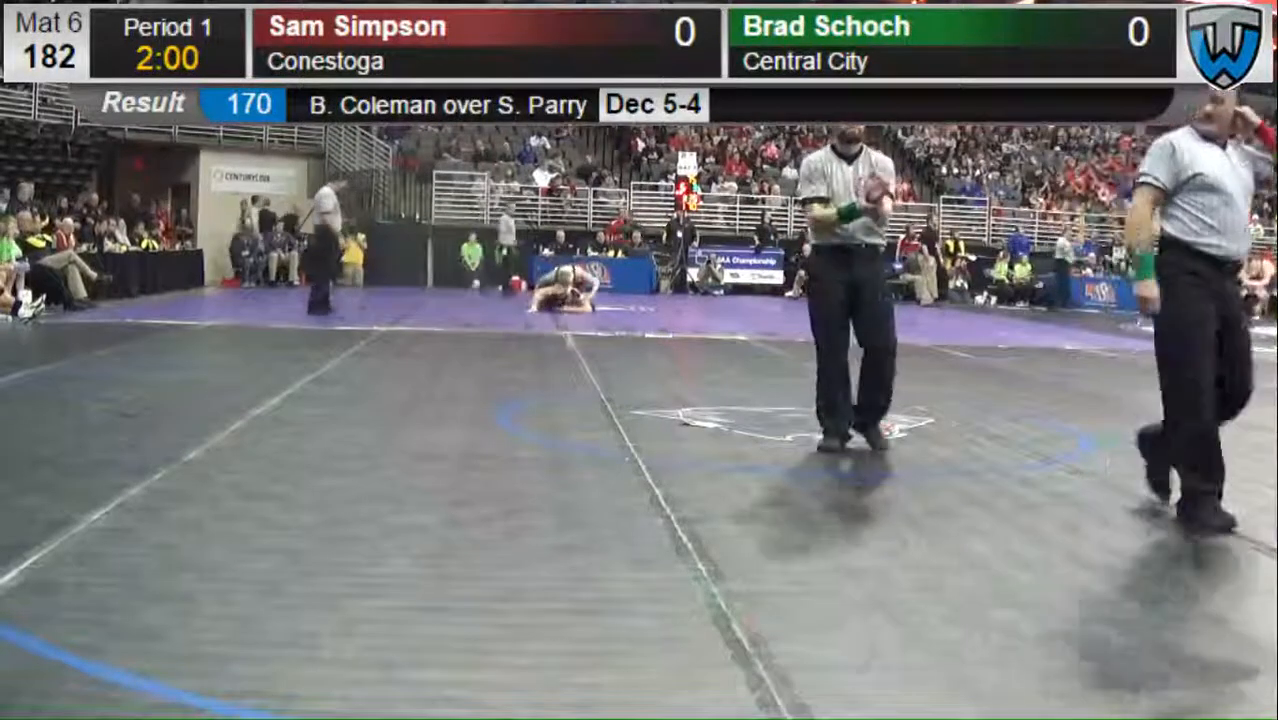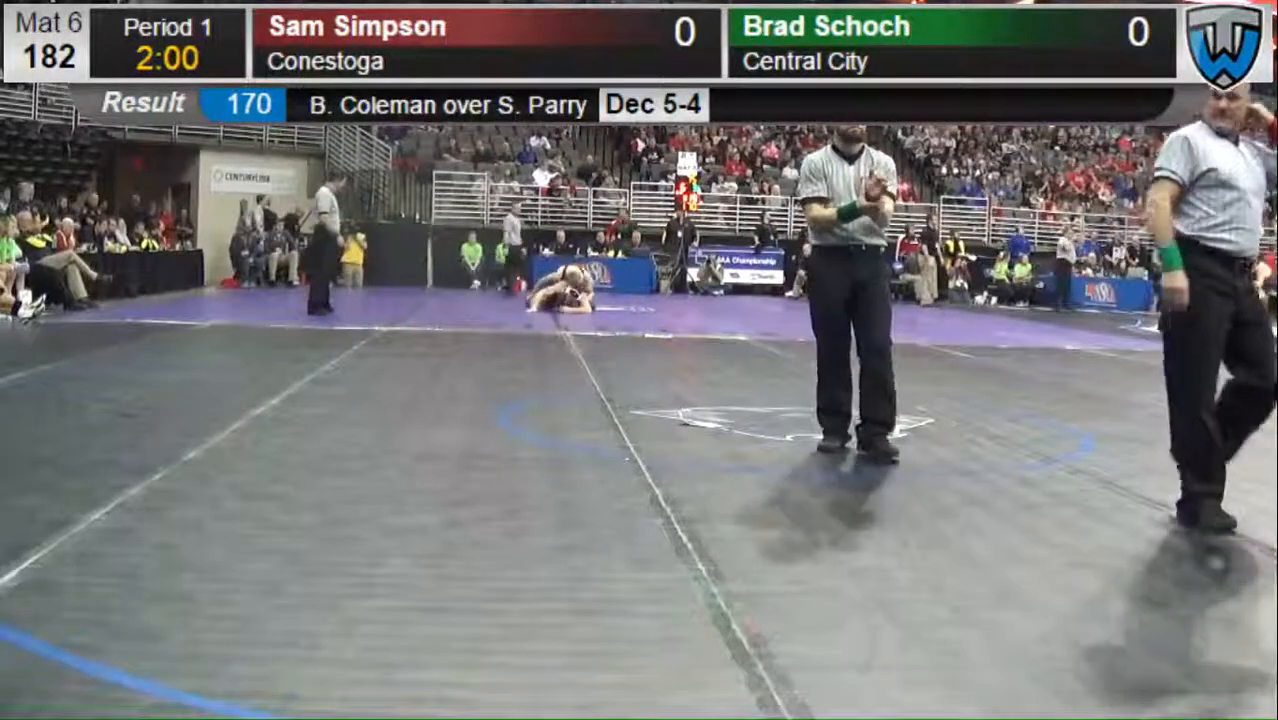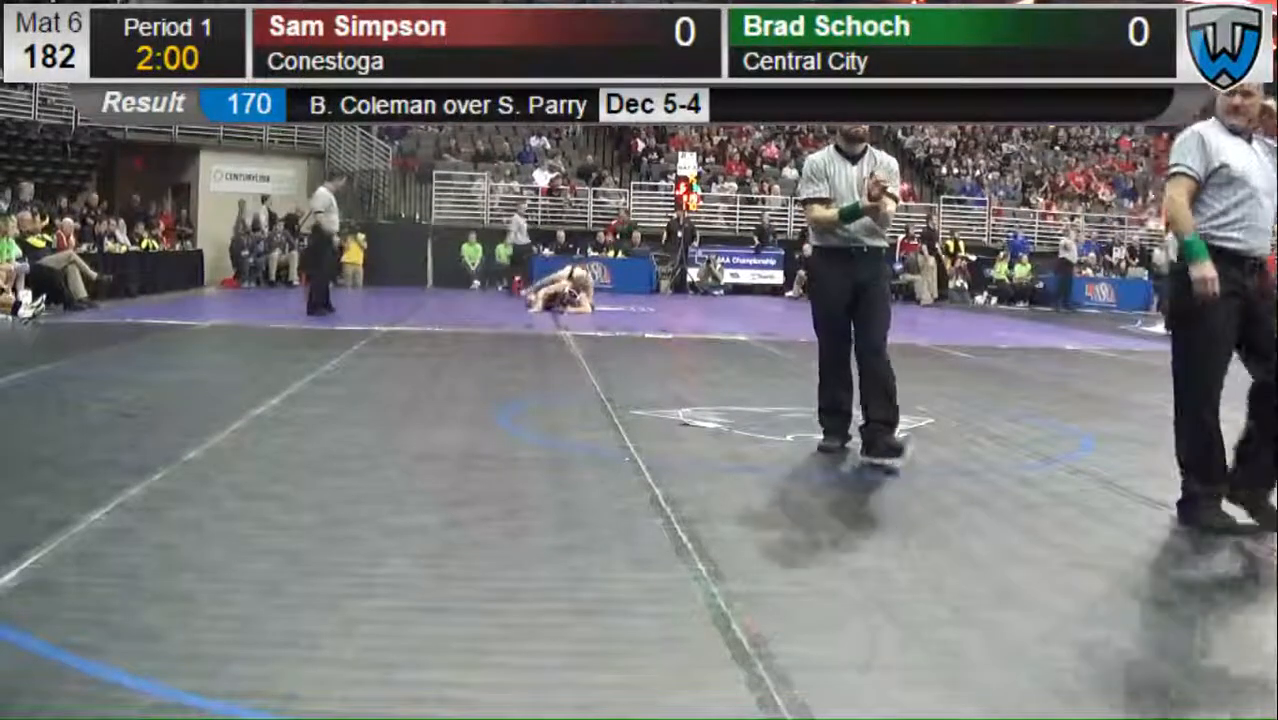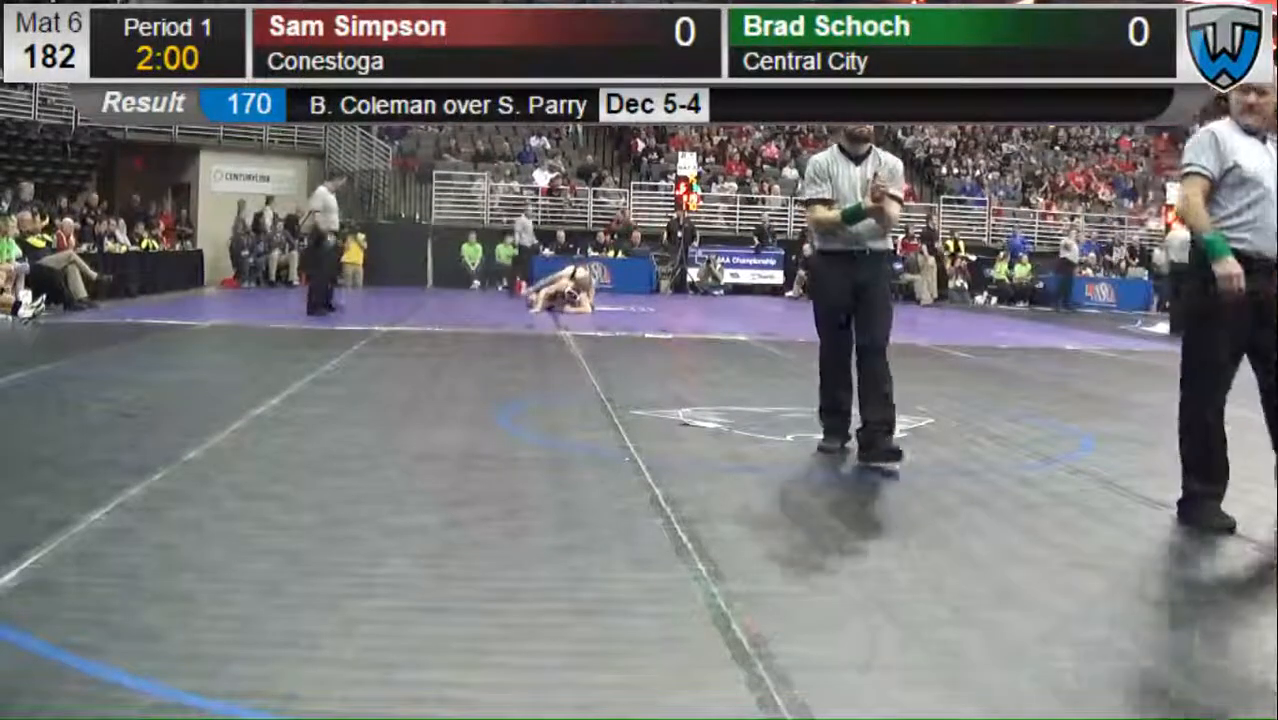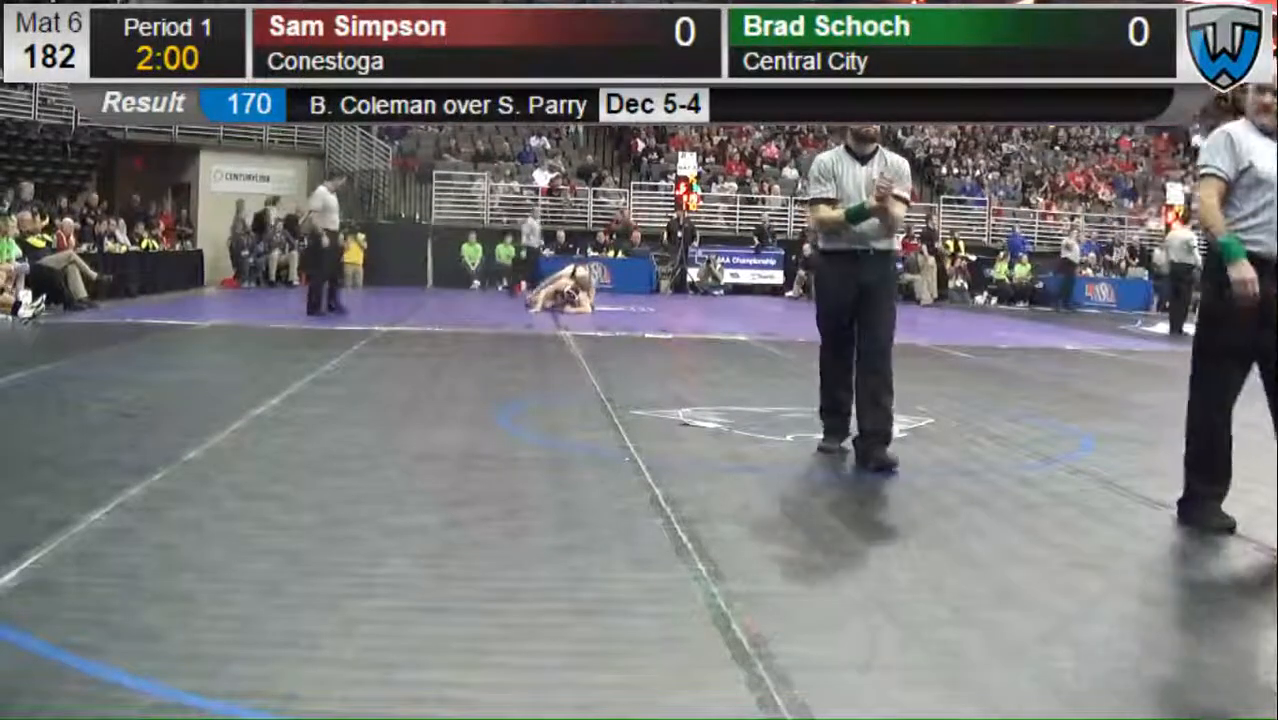
dt=0.1s
person 1, frame 1
right shoulder: (1173, 145)
right elbow: (1141, 209)
right wrist: (1144, 274)
left hip: (1228, 277)
right hip: (1186, 273)
left knee: (1234, 386)
right knee: (1191, 388)
left ankle: (1161, 443)
right ankle: (1200, 498)
person 1, frame 2
right shoulder: (1187, 140)
right elbow: (1158, 203)
right wrist: (1171, 265)
left hip: (1241, 274)
right hip: (1199, 271)
right knee: (1195, 388)
left ankle: (1197, 455)
right ankle: (1200, 498)
person 1, frame 3
right shoulder: (1200, 137)
right elbow: (1175, 199)
right wrist: (1197, 256)
right hip: (1209, 273)
right knee: (1200, 390)
right ankle: (1200, 499)
person 1, frame 4
right shoulder: (1215, 136)
right elbow: (1190, 199)
right wrist: (1219, 253)
right hip: (1219, 273)
right knee: (1207, 391)
right ankle: (1200, 499)
person 1, frame 5
right shoulder: (1232, 138)
right elbow: (1206, 200)
right wrist: (1233, 256)
right hip: (1239, 275)
right knee: (1215, 390)
right ankle: (1201, 499)
person 2, frame 1
left shoulder: (882, 164)
right shoulder: (814, 163)
left elbow: (884, 216)
right elbow: (815, 217)
left wrist: (877, 203)
right wrist: (855, 209)
left hip: (870, 261)
right hip: (829, 262)
left knee: (882, 344)
right knee: (831, 349)
left ankle: (868, 417)
right ankle: (834, 427)
person 2, frame 2
left shoulder: (882, 163)
right shoulder: (815, 163)
left elbow: (884, 217)
right elbow: (814, 216)
left wrist: (876, 202)
right wrist: (855, 208)
left hip: (871, 262)
right hip: (828, 262)
left knee: (877, 349)
right knee: (832, 349)
left ankle: (875, 432)
right ankle: (834, 428)
person 2, frame 3
left shoulder: (885, 164)
right shoulder: (817, 163)
left elbow: (886, 219)
right elbow: (815, 217)
left wrist: (878, 203)
right wrist: (858, 209)
left hip: (872, 263)
right hip: (830, 263)
left knee: (874, 349)
right knee: (833, 350)
left ankle: (879, 433)
right ankle: (835, 428)
person 2, frame 4
left shoulder: (890, 165)
right shoulder: (821, 163)
left elbow: (891, 221)
right elbow: (817, 219)
left wrist: (881, 205)
right wrist: (861, 210)
left hip: (875, 265)
right hip: (832, 265)
left knee: (874, 350)
right knee: (835, 351)
left ankle: (875, 438)
right ankle: (835, 428)
person 2, frame 5
left shoulder: (897, 165)
right shoulder: (826, 162)
left elbow: (895, 223)
right elbow: (821, 218)
left wrist: (886, 205)
right wrist: (865, 209)
left hip: (880, 266)
right hip: (836, 265)
left knee: (877, 354)
right knee: (835, 352)
left ankle: (872, 444)
right ankle: (835, 427)
